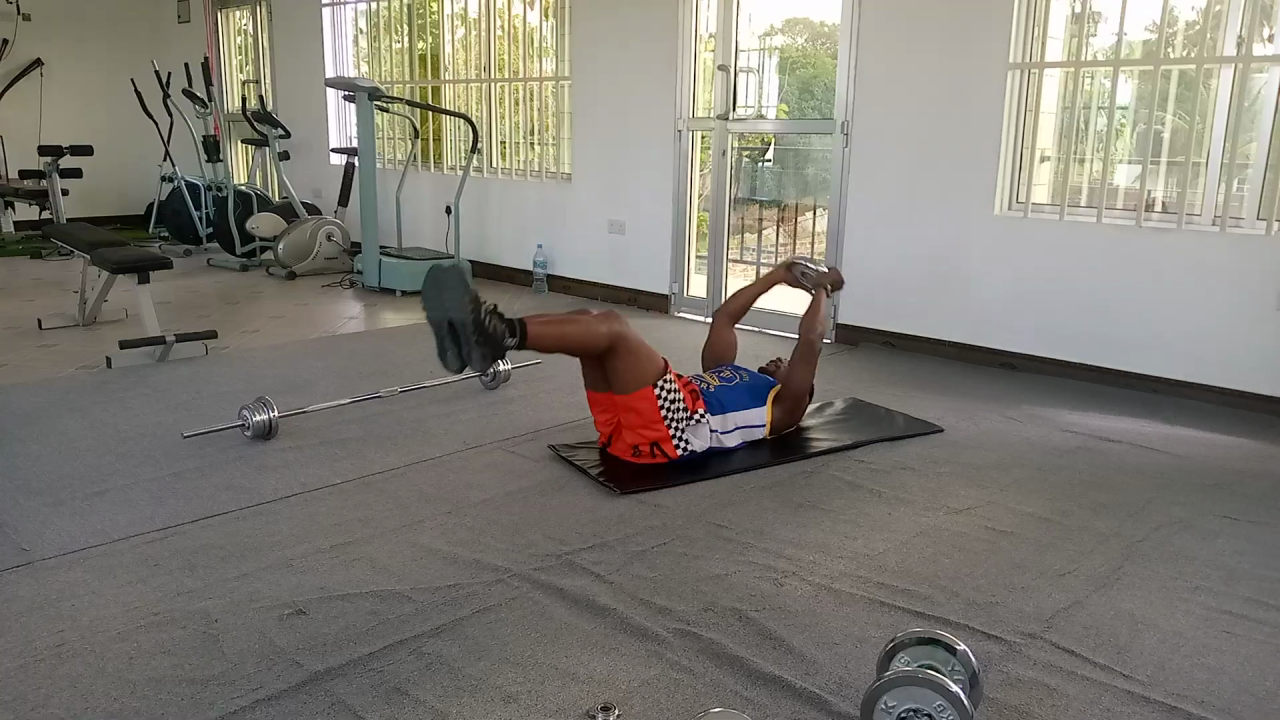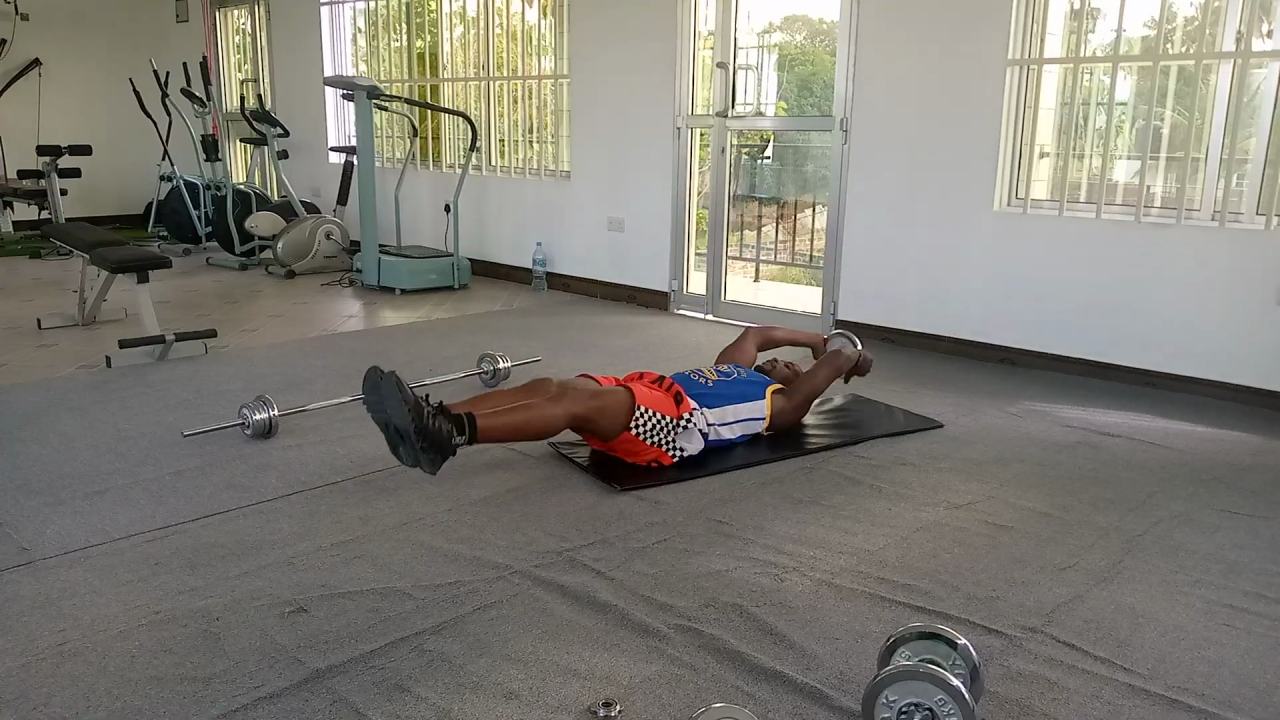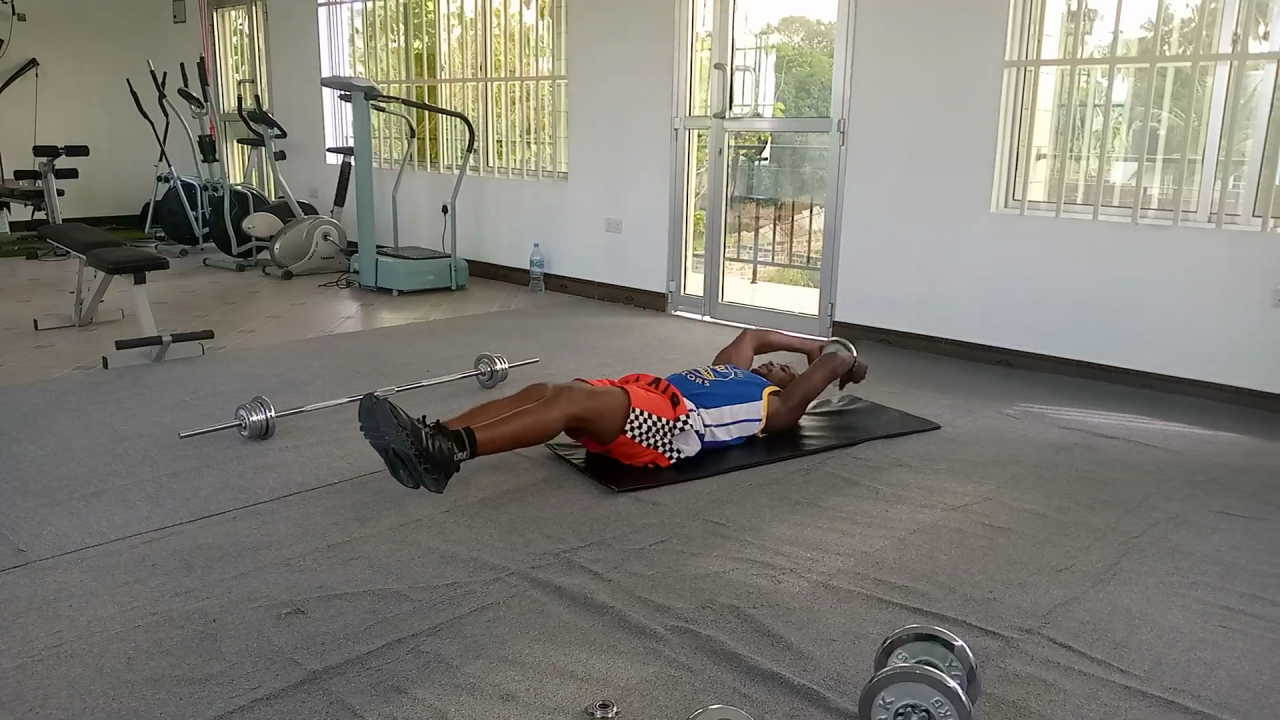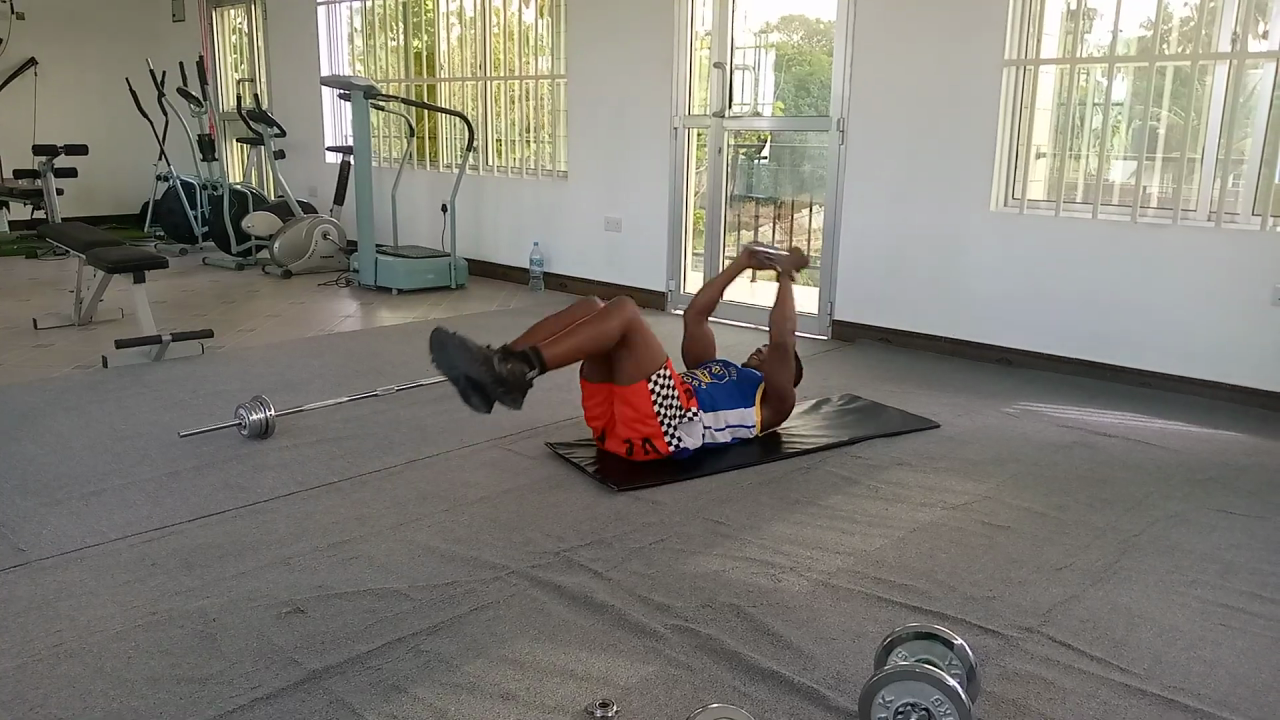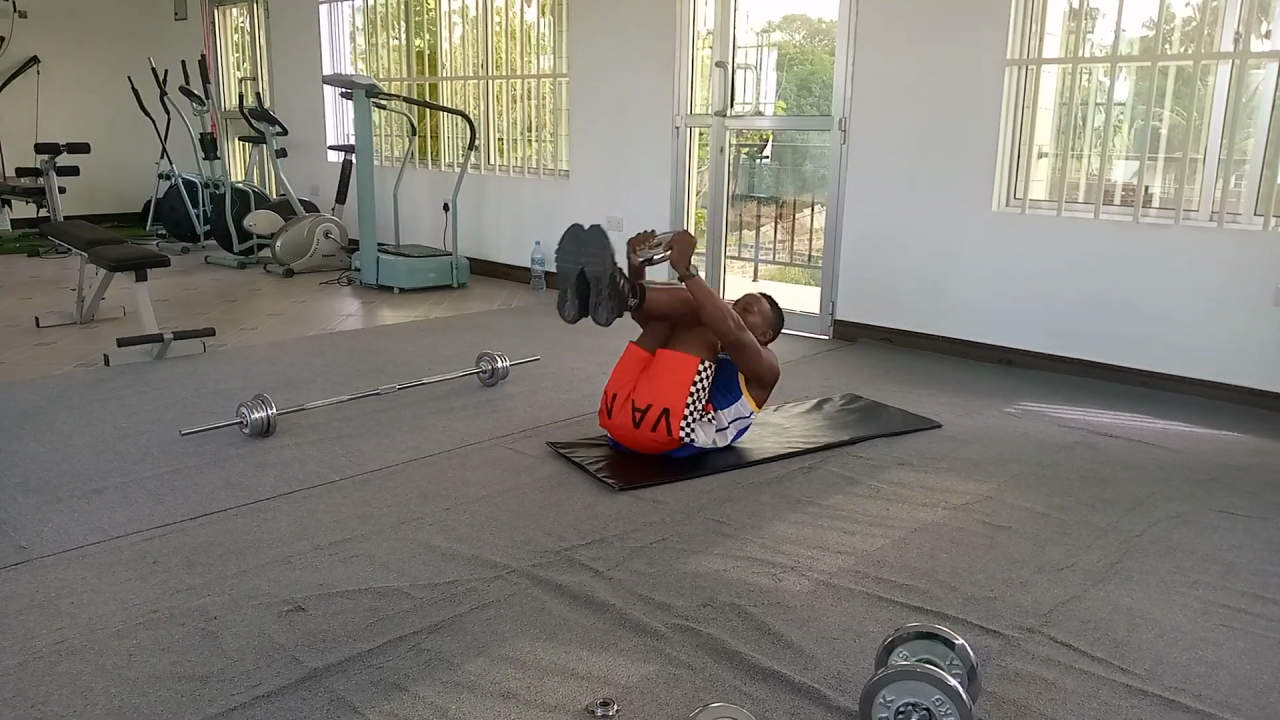
dt=0.3s
person 1, frame 1
left shoulder: (783, 406)
right shoulder: (728, 373)
left elbow: (809, 345)
right elbow: (724, 318)
left wrist: (821, 292)
right wrist: (775, 277)
left hip: (669, 432)
right hip: (621, 424)
left knee: (609, 326)
right knee: (589, 320)
left ankle: (503, 333)
right ankle: (479, 339)
person 1, frame 2
left shoulder: (783, 406)
right shoulder: (736, 371)
left elbow: (834, 361)
right elbow: (757, 333)
left wrist: (848, 356)
right wrist: (815, 340)
left hip: (672, 423)
right hip: (647, 391)
left knee: (572, 399)
right knee: (546, 388)
left ankle: (445, 435)
right ankle: (436, 421)
person 1, frame 3
left shoulder: (776, 408)
right shoulder: (734, 374)
left elbow: (828, 366)
right elbow: (753, 335)
right wrist: (815, 345)
left hip: (669, 425)
right hip: (643, 392)
left knee: (571, 400)
right knee: (542, 393)
left ankle: (449, 450)
right ankle: (434, 437)
person 1, frame 4
left shoulder: (772, 402)
right shoulder: (717, 368)
left elbow: (783, 340)
right elbow: (697, 312)
left wrist: (786, 280)
right wrist: (739, 265)
left hip: (660, 434)
right hip: (614, 423)
left knee: (621, 310)
right knee: (590, 308)
left ankle: (520, 369)
right ankle: (501, 362)
person 1, frame 5
left shoulder: (763, 368)
right shoulder: (711, 349)
left elbow: (731, 331)
right elbow: (644, 312)
left wrist: (685, 271)
right wrist: (636, 267)
left hip: (667, 428)
right hip: (621, 412)
left knee: (701, 309)
left ankle: (612, 292)
right ankle: (589, 294)
